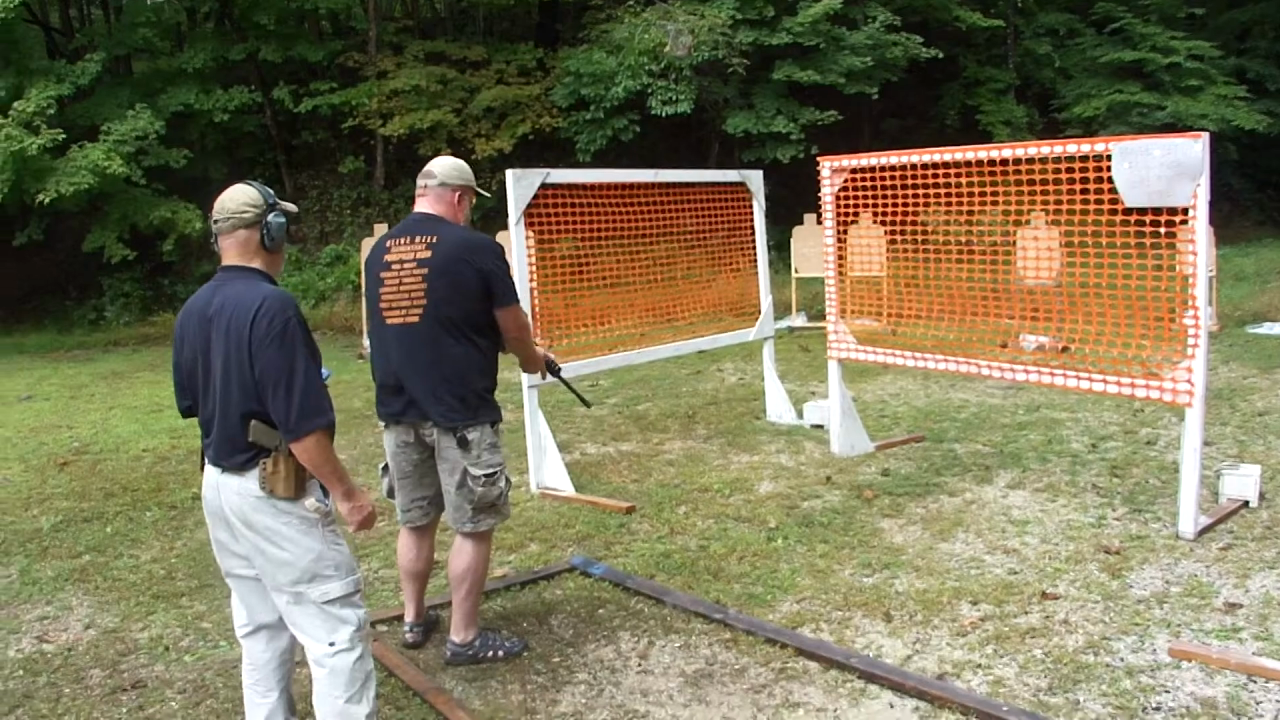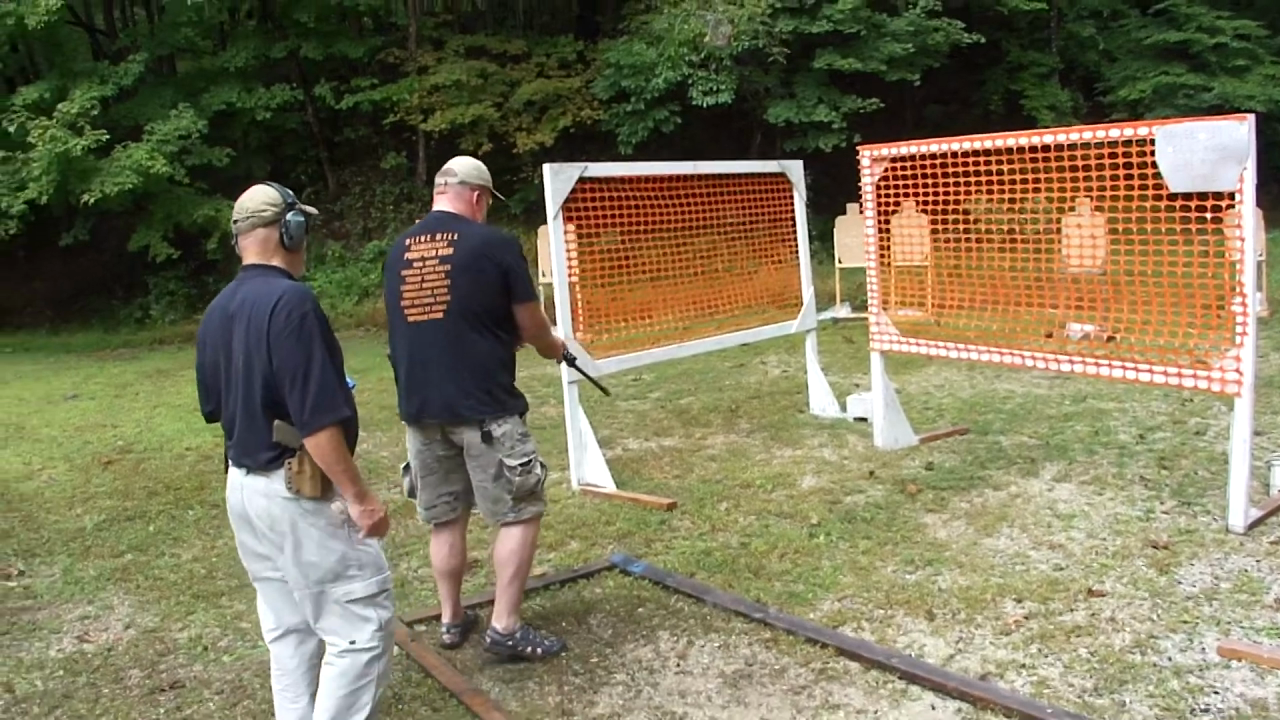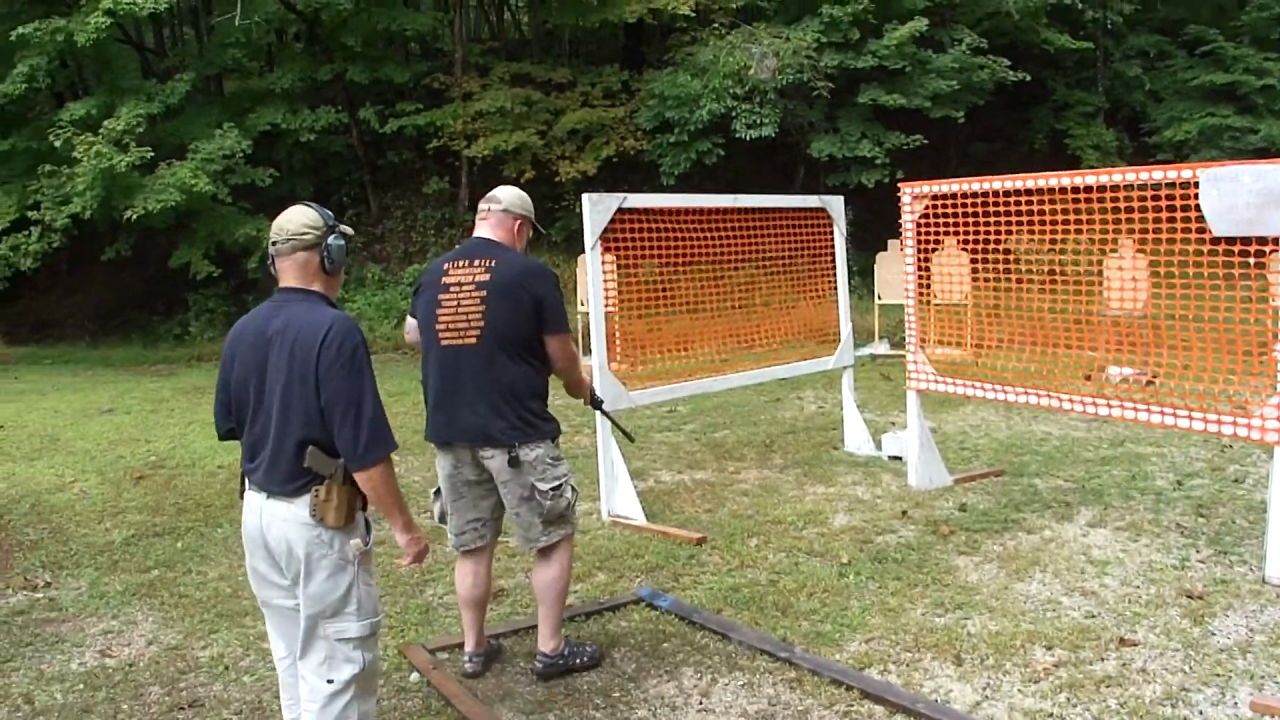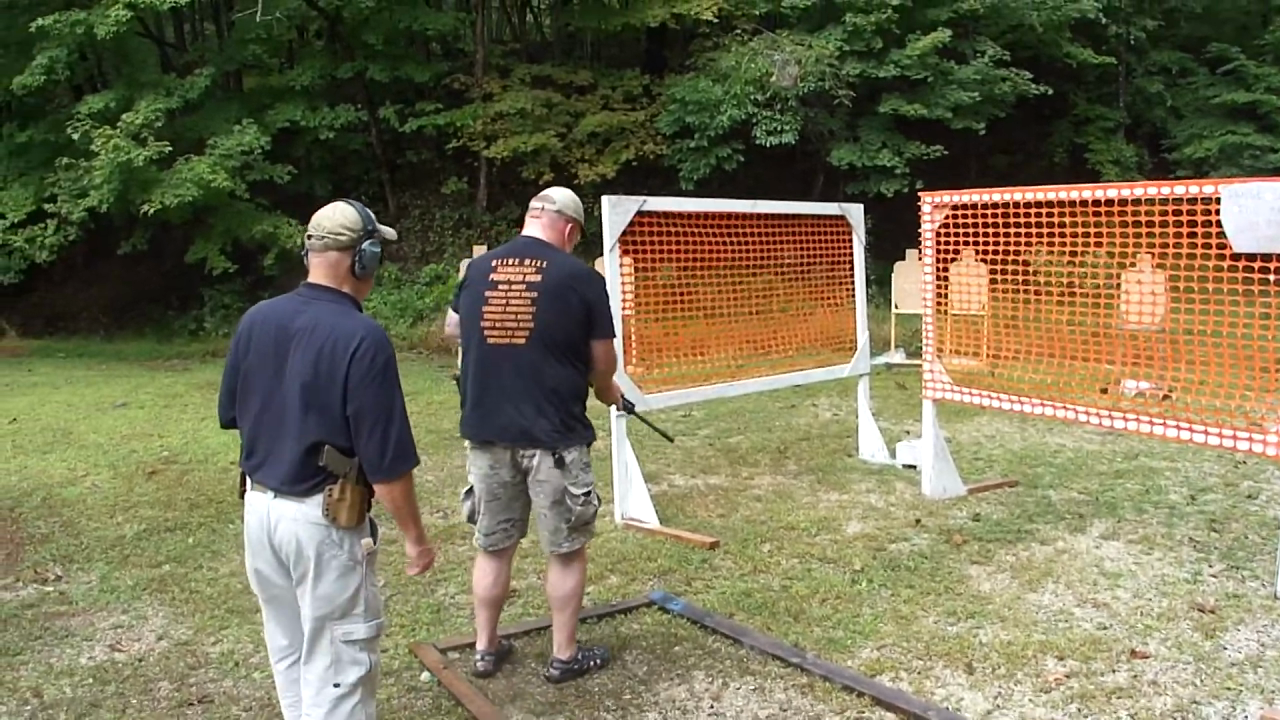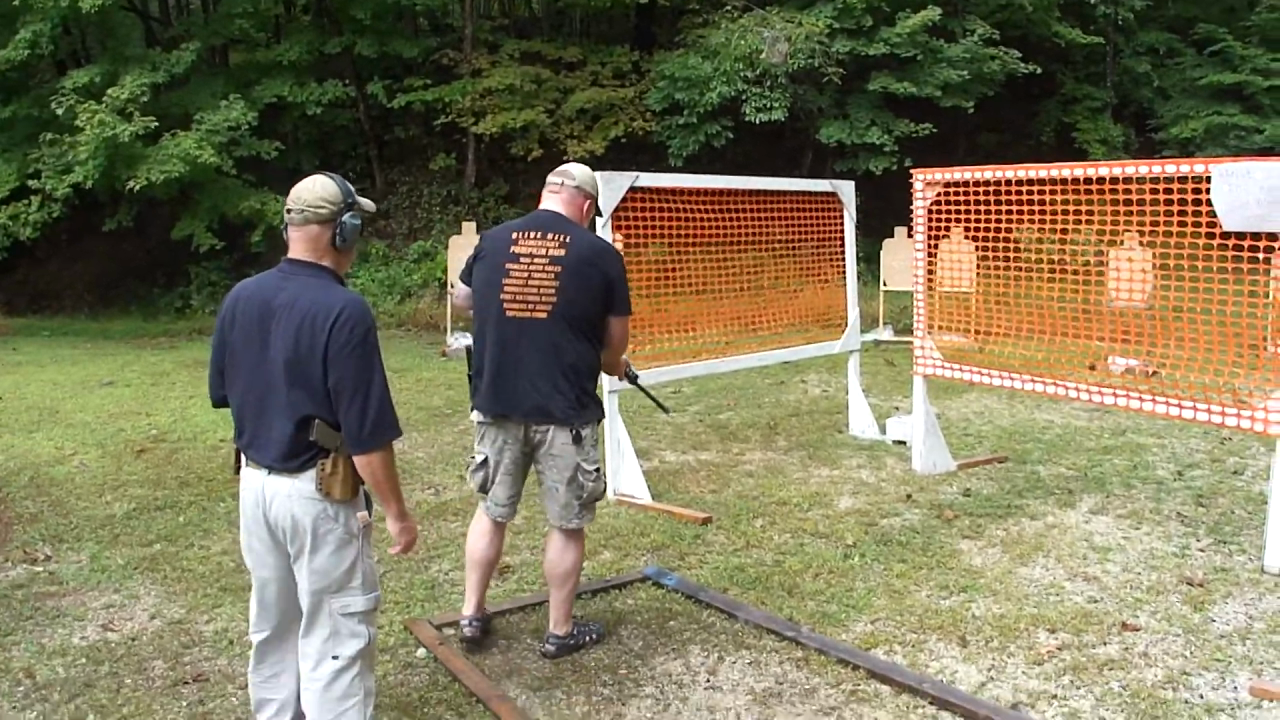
dt=0.3s
person 1, frame 1
left shoulder: (191, 312)
right shoulder: (271, 306)
right elbow: (303, 423)
right wrist: (346, 492)
left hip: (219, 485)
right hip: (277, 491)
left knee: (259, 625)
right knee: (333, 624)
person 1, frame 2
left shoulder: (215, 313)
right shoulder: (289, 301)
left elbow: (215, 408)
right elbow: (318, 421)
right wrist: (358, 496)
left hip: (242, 487)
right hip: (300, 490)
left knee: (287, 627)
right knee: (361, 623)
person 1, frame 3
left shoulder: (242, 331)
right shoulder: (334, 330)
left elbow: (228, 425)
right elbow: (365, 450)
right wrist: (403, 525)
left hip: (257, 510)
right hip: (320, 519)
left knee: (294, 655)
right knee: (339, 663)
person 1, frame 4
left shoulder: (257, 319)
right shoulder: (363, 338)
left elbow: (231, 414)
right elbow: (387, 460)
right wrist: (415, 536)
left hip: (259, 506)
right hip: (324, 519)
left knee: (289, 649)
right knee: (339, 662)
person 1, frame 5
left shoulder: (240, 297)
right shoulder: (344, 311)
left elbow: (222, 392)
right elbow: (368, 433)
right wrist: (396, 513)
left hip: (254, 483)
right hip: (318, 494)
left knee: (274, 624)
right knee: (337, 638)
person 2, frame 1
left shoulder: (380, 250)
right shoulder: (477, 248)
right elbow: (514, 330)
right wrist: (532, 358)
left hip: (398, 411)
right hip: (462, 412)
left knee: (415, 521)
right knee: (473, 526)
left ankle: (413, 620)
right ankle: (464, 637)
person 2, frame 2
left shoulder: (398, 250)
right shoulder: (495, 244)
right elbow: (529, 322)
right wrist: (551, 346)
left hip: (421, 408)
right hip: (486, 408)
left knee: (445, 518)
right knee: (520, 512)
left ankle: (451, 619)
right ankle: (505, 626)
person 2, frame 3
left shoulder: (434, 274)
right shoulder: (532, 274)
left elbow: (414, 337)
right elbow: (561, 356)
right wrist: (578, 386)
left hip: (452, 433)
right hip: (518, 435)
left knee: (471, 546)
right knee: (554, 539)
left ankle: (475, 648)
right ankle: (551, 648)
person 2, frame 4
left shoulder: (477, 269)
right shoulder: (581, 277)
left elbow: (452, 330)
right elbow: (603, 362)
right wrist: (606, 391)
left hip: (486, 432)
right hip: (554, 436)
left knee: (492, 546)
right knee: (565, 550)
left ankle: (486, 648)
right ankle: (564, 655)
person 2, frame 5
left shoulder: (492, 241)
right shoulder: (600, 254)
left elbow: (461, 300)
right elbow: (616, 341)
right wrist: (612, 365)
left hip: (497, 405)
right hip: (565, 411)
left knee: (491, 510)
right knee: (566, 524)
left ankle: (472, 615)
right ankle: (560, 631)
